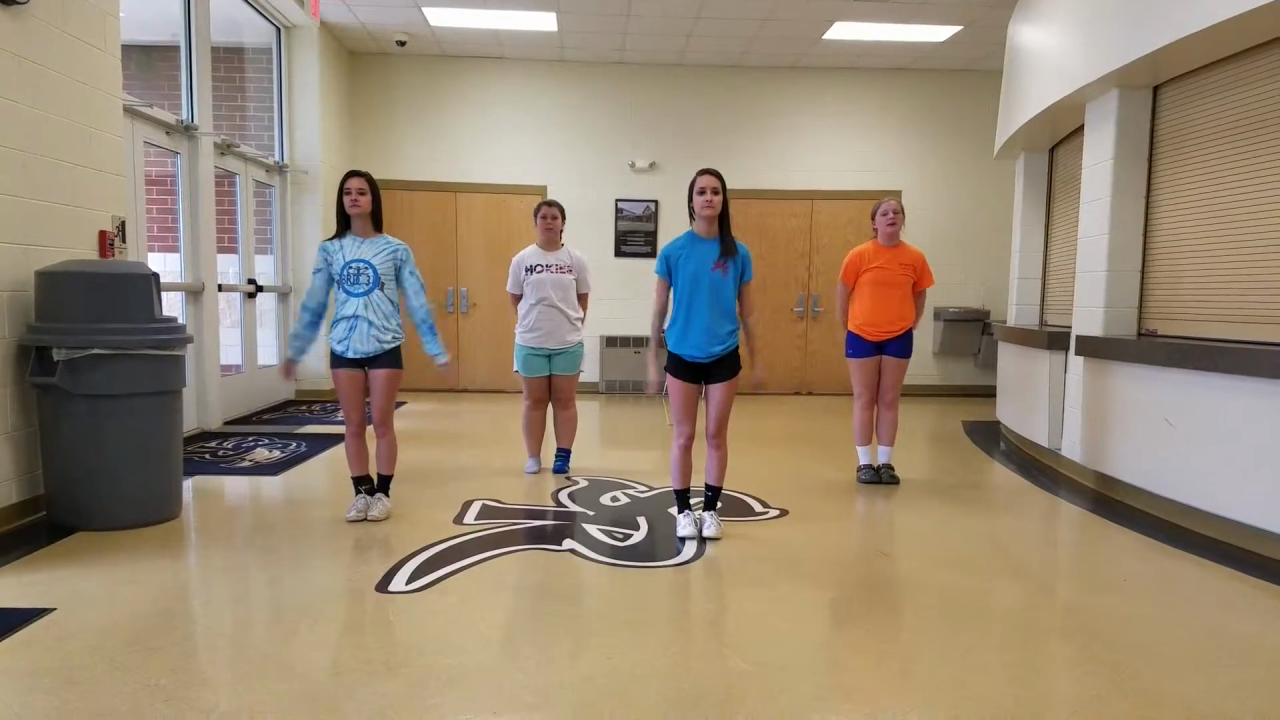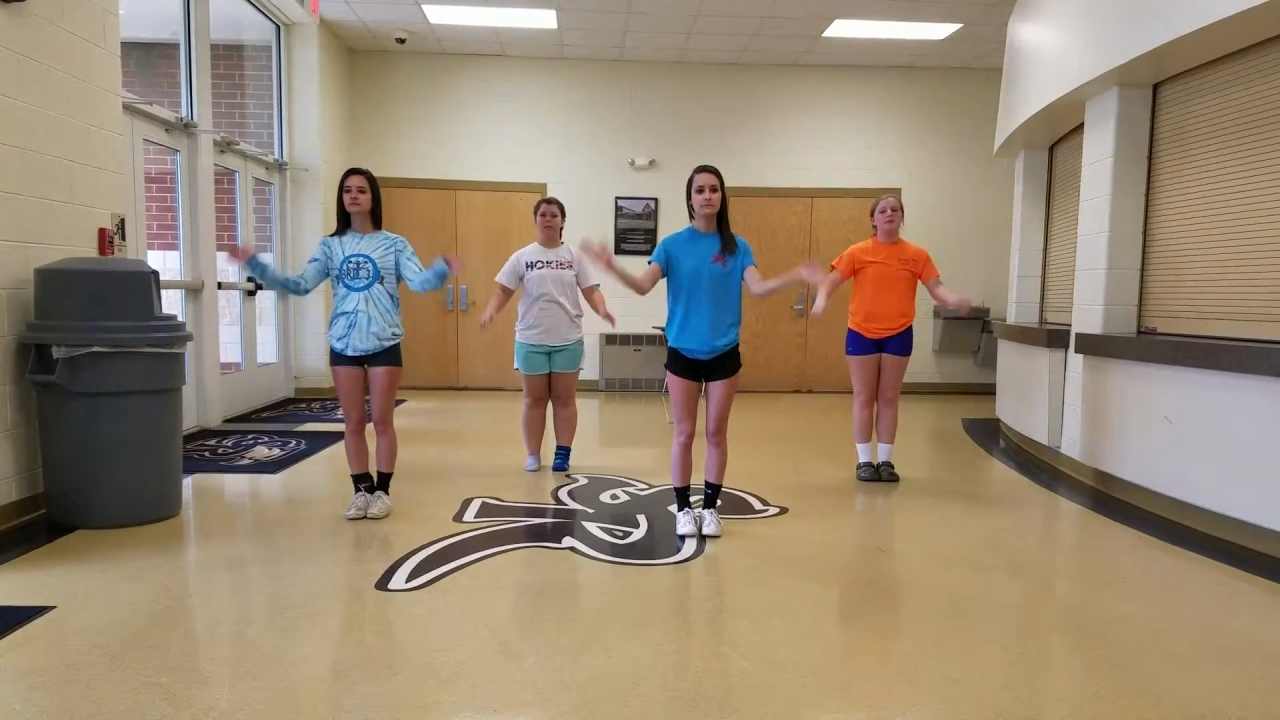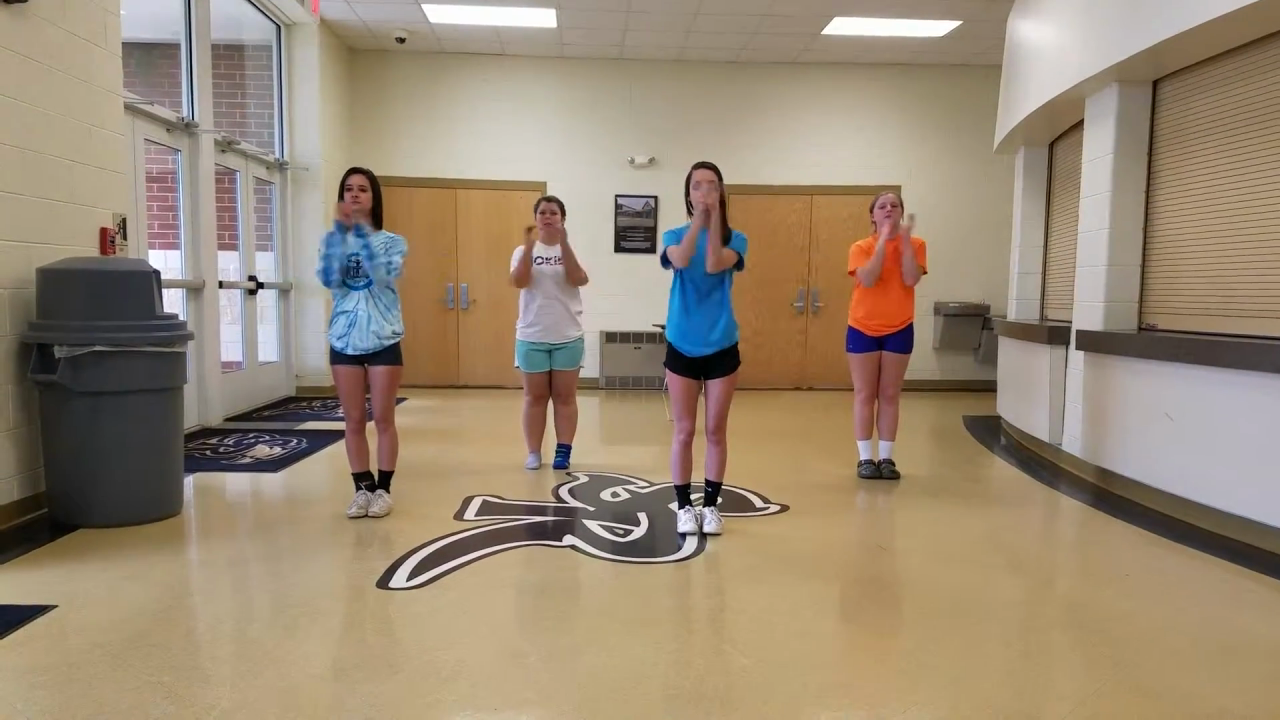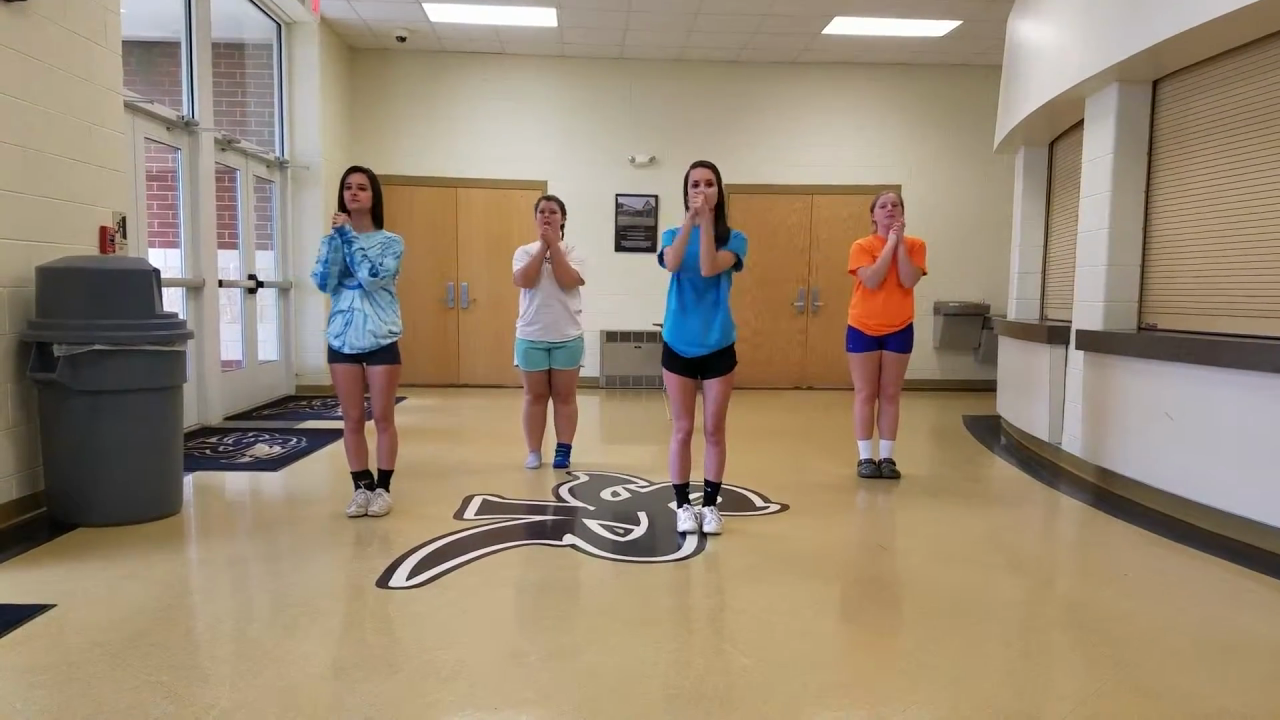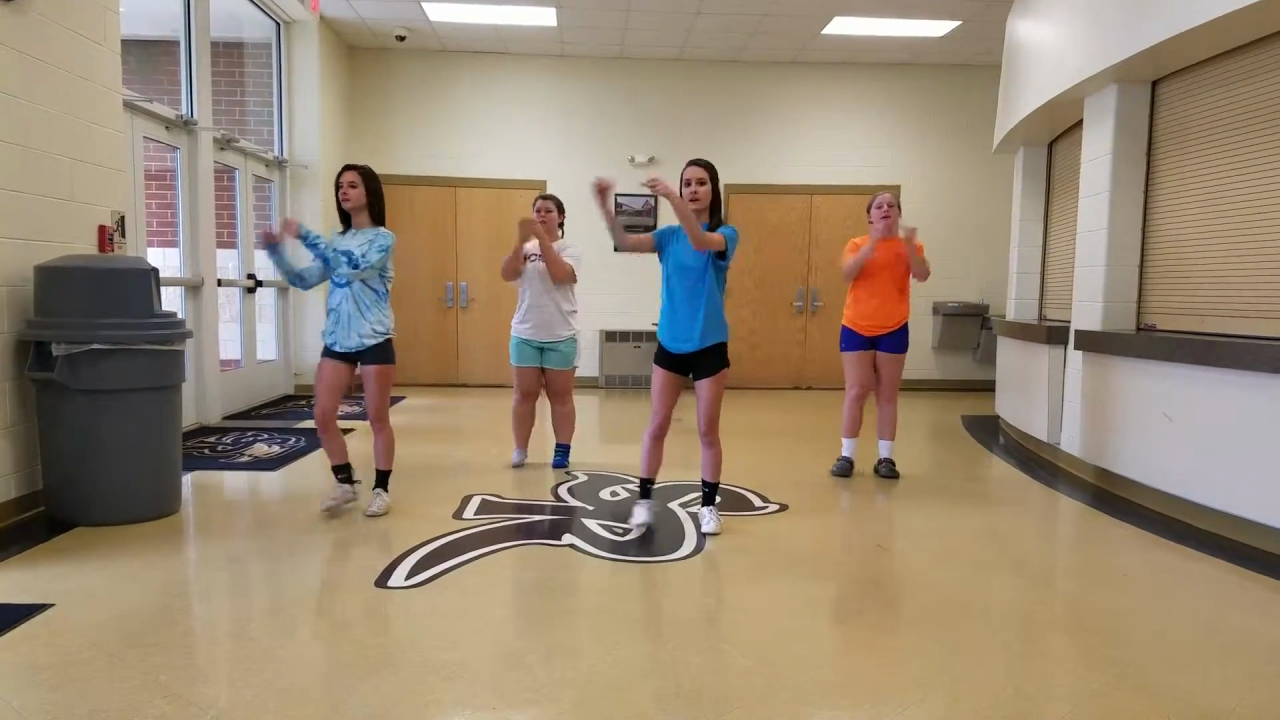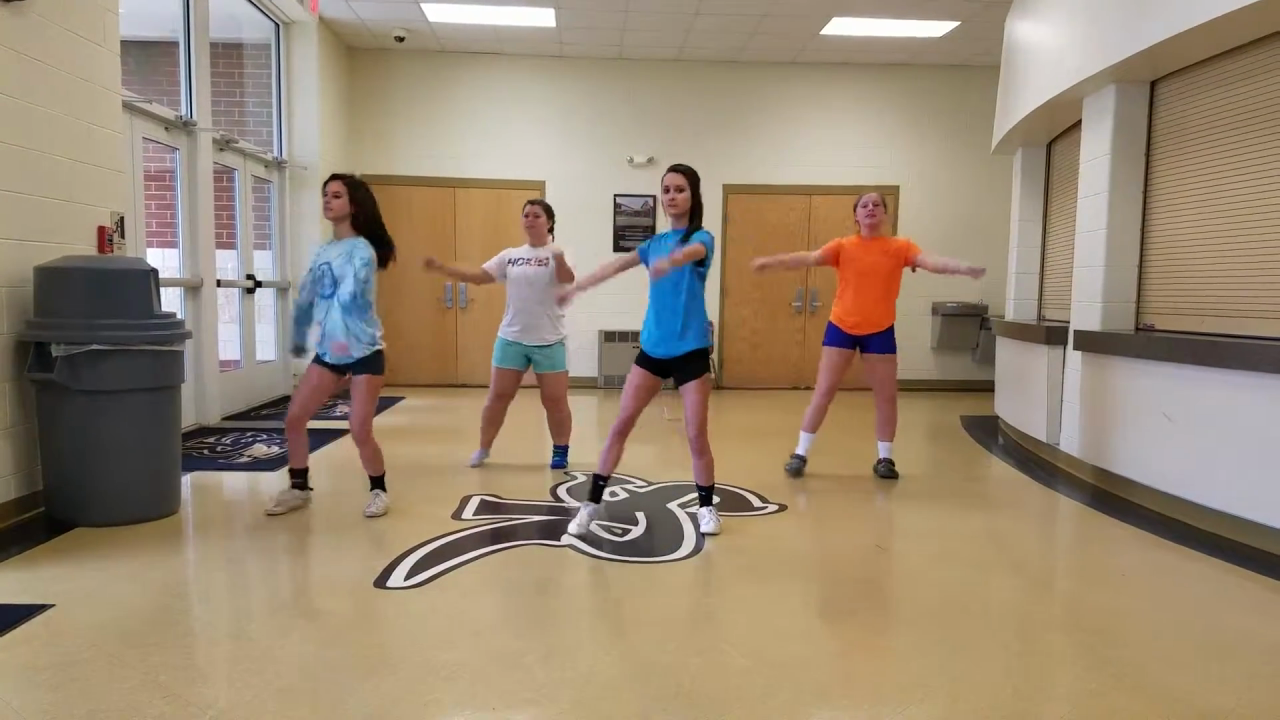
dt=0.2s
person 1, frame 1
left shoulder: (737, 253)
right shoulder: (673, 251)
left elbow: (746, 311)
right elbow: (660, 309)
left wrist: (754, 360)
right wrist: (652, 359)
left hip: (724, 357)
right hip: (682, 356)
left knee: (716, 436)
right knee: (683, 436)
left ankle: (710, 510)
right ankle: (683, 511)
person 1, frame 2
left shoulder: (737, 247)
right shoulder: (672, 245)
left elbow: (757, 288)
right elbow: (643, 286)
left wrist: (794, 276)
right wrist: (613, 267)
left hip: (724, 353)
right hip: (683, 351)
left knee: (716, 434)
right knee: (684, 434)
left ankle: (710, 508)
right ankle: (683, 509)
person 1, frame 3
left shoulder: (734, 240)
right shoulder: (675, 237)
left elbow: (715, 266)
right elbow: (681, 261)
left wrist: (716, 214)
right wrist: (700, 219)
left hip: (722, 348)
right hip: (682, 348)
left knee: (715, 431)
right knee: (684, 431)
left ankle: (710, 505)
right ankle: (684, 506)
person 1, frame 4
left shoulder: (734, 239)
right shoulder: (673, 235)
left elbow: (709, 269)
right elbow: (673, 264)
left wrist: (707, 219)
right wrist: (690, 217)
left hip: (718, 347)
right hip: (679, 346)
left knee: (714, 431)
right knee: (682, 431)
left ankle: (710, 505)
right ankle: (683, 506)
person 1, frame 5
left shoulder: (726, 234)
right shoulder: (669, 235)
left elbow: (701, 242)
right elbow: (624, 242)
left wrist: (674, 200)
right wrist: (605, 204)
left hip: (710, 346)
right hip: (670, 345)
left knee: (707, 431)
right knee: (657, 427)
left ankle: (708, 506)
right ankle: (644, 501)
person 1, frame 6
left shoulder: (702, 238)
right shoulder: (656, 243)
left elbow: (689, 253)
right elbow: (617, 265)
left wrist: (670, 262)
right wrist: (578, 286)
left hip: (691, 350)
right hip: (653, 348)
left knee: (696, 436)
right knee: (620, 425)
left ankle: (706, 506)
right ankle: (593, 502)
person 2, frame 1
left shoulder: (396, 250)
right shoulder: (330, 250)
left elbow: (417, 300)
right elbow: (314, 303)
left wrist: (436, 348)
right wrist: (295, 349)
left hip: (384, 347)
right hip: (345, 348)
left knee: (382, 423)
right knee: (354, 425)
left ankle: (383, 492)
right ankle: (362, 492)
person 2, frame 2
left shoulder: (394, 245)
right shoulder: (330, 246)
left elbow: (418, 282)
right elbow: (300, 285)
left wrist: (440, 271)
right wrist: (257, 265)
left hip: (384, 343)
right hip: (344, 344)
left knee: (382, 420)
right knee: (353, 422)
left ankle: (382, 490)
right ankle: (361, 490)
person 2, frame 3
left shoulder: (391, 241)
right shoulder: (334, 241)
left elbow: (382, 275)
right elbow: (330, 279)
left wrist: (361, 230)
right wrist: (340, 231)
left hip: (383, 342)
right hip: (344, 342)
left knee: (383, 419)
right knee: (353, 421)
left ankle: (382, 489)
right ankle: (362, 488)
person 2, frame 4
left shoulder: (391, 242)
right shoulder: (329, 241)
left elbow: (372, 278)
right elbow: (324, 283)
left wrist: (348, 234)
right wrist: (337, 236)
left hip: (381, 341)
right hip: (342, 341)
left knee: (382, 418)
right knee: (352, 420)
left ankle: (382, 488)
right ankle: (362, 487)
person 2, frame 5
left shoulder: (382, 238)
right shoulder: (337, 240)
left elbow: (351, 267)
right elbow: (304, 280)
left wrist: (307, 237)
right wrist: (276, 249)
left hip: (374, 341)
right hip: (336, 341)
left knee: (377, 418)
right knee: (323, 416)
left ankle: (381, 488)
right ankle: (344, 483)
person 2, frame 6
left shoulder: (361, 249)
right shoulder: (323, 252)
left elbow: (351, 294)
right elbow: (306, 298)
left wrist: (343, 337)
right wrist: (298, 339)
left hip: (363, 352)
right hip: (328, 353)
left knee: (360, 430)
right knee: (294, 418)
left ankle: (378, 490)
right ankle: (299, 488)
person 3, frame 1
left shoulder: (915, 257)
right shoulder: (859, 255)
left elbow: (920, 297)
right elbow: (842, 296)
left wrist: (905, 322)
right wrist: (856, 323)
left hip: (898, 338)
right hip: (862, 336)
left knee: (889, 401)
right knee: (864, 400)
left ankle: (885, 462)
right ankle: (864, 462)
person 3, frame 2
left shoulder: (916, 254)
right shoulder: (858, 252)
left elbow: (936, 287)
right elbow: (832, 279)
left wrist: (954, 299)
right wrist: (821, 299)
left hip: (899, 334)
right hip: (862, 333)
left knee: (889, 399)
right knee: (863, 397)
left ankle: (885, 460)
right ankle: (864, 460)
person 3, frame 3
left shoulder: (915, 245)
right shoulder: (861, 247)
left elbow: (911, 279)
right elbow: (867, 280)
left wrist: (905, 240)
right wrist: (884, 240)
left hip: (898, 331)
right hip: (862, 329)
left knee: (889, 395)
right knee: (864, 395)
left ankle: (886, 458)
right ankle: (865, 458)
person 3, frame 4
left shoulder: (914, 245)
right shoulder: (861, 246)
left elbow: (909, 281)
right elbow: (871, 281)
left wrist: (900, 242)
right wrist: (889, 243)
left hip: (898, 330)
right hip: (863, 329)
left knee: (890, 395)
right knee: (865, 394)
left ankle: (886, 458)
right ankle: (865, 457)
person 3, frame 5
left shoulder: (911, 246)
right shoulder: (856, 244)
left elbow: (922, 275)
right elbow: (849, 272)
left wrist: (909, 244)
right wrist: (873, 241)
left hip: (894, 330)
right hip: (857, 329)
left knee: (887, 396)
right knee: (855, 392)
left ankle: (885, 458)
right ankle: (846, 456)
person 3, frame 6
left shoulder: (900, 247)
right shoulder: (843, 246)
left elbow: (930, 262)
right elbow: (810, 259)
left wrist: (964, 268)
right wrist: (773, 261)
left hip: (880, 331)
right hip: (841, 327)
left knee: (887, 395)
right knee: (824, 389)
left ankle: (885, 458)
right ankle: (800, 453)
person 4, frame 1
left shoulder: (575, 259)
right shoulder: (522, 259)
left elbow: (583, 299)
right elbow: (515, 299)
left wrist: (567, 319)
left hip: (568, 342)
right hip: (531, 342)
left knee: (564, 401)
right knee: (534, 401)
left ankle: (563, 455)
right ankle: (533, 456)
person 4, frame 2
left shoulder: (574, 256)
right shoulder: (522, 256)
left elbow: (591, 291)
right elbow: (504, 290)
left wrist: (601, 309)
right wrist: (491, 310)
left hip: (568, 340)
right hip: (531, 340)
left knee: (564, 399)
right knee: (534, 399)
left ankle: (562, 453)
right ankle: (533, 455)
person 4, frame 3
left shoulder: (571, 250)
right shoulder: (523, 250)
left elbow: (578, 280)
right elbow: (519, 281)
left wrist: (564, 244)
right wrist: (529, 246)
left hip: (568, 337)
right hip: (532, 337)
left knee: (565, 396)
right knee: (535, 396)
left ankle: (563, 451)
right ankle: (534, 453)
person 4, frame 4
left shoulder: (572, 251)
right shoulder: (525, 251)
left elbow: (568, 281)
right elbow: (523, 281)
left wrist: (554, 244)
right wrist: (542, 246)
left hip: (567, 336)
right hip: (531, 336)
left knee: (564, 396)
right knee: (535, 396)
left ankle: (563, 451)
right ankle: (534, 452)
person 4, frame 5
left shoulder: (569, 249)
right shoulder: (523, 249)
left elbow: (561, 275)
right elbow: (507, 274)
left wrist: (543, 240)
right wrist: (522, 240)
left hip: (560, 336)
right hip: (525, 334)
left knee: (561, 395)
right knee: (524, 394)
left ankle: (562, 451)
right ankle: (520, 450)
person 4, frame 6
left shoulder: (556, 256)
right shoulder: (510, 256)
left elbow: (566, 277)
right elbow: (478, 276)
left wrist: (560, 260)
right wrist: (443, 268)
left hip: (549, 341)
right hip: (511, 338)
left knee: (556, 400)
right knee: (498, 396)
left ankle: (560, 451)
right ankle: (483, 448)
